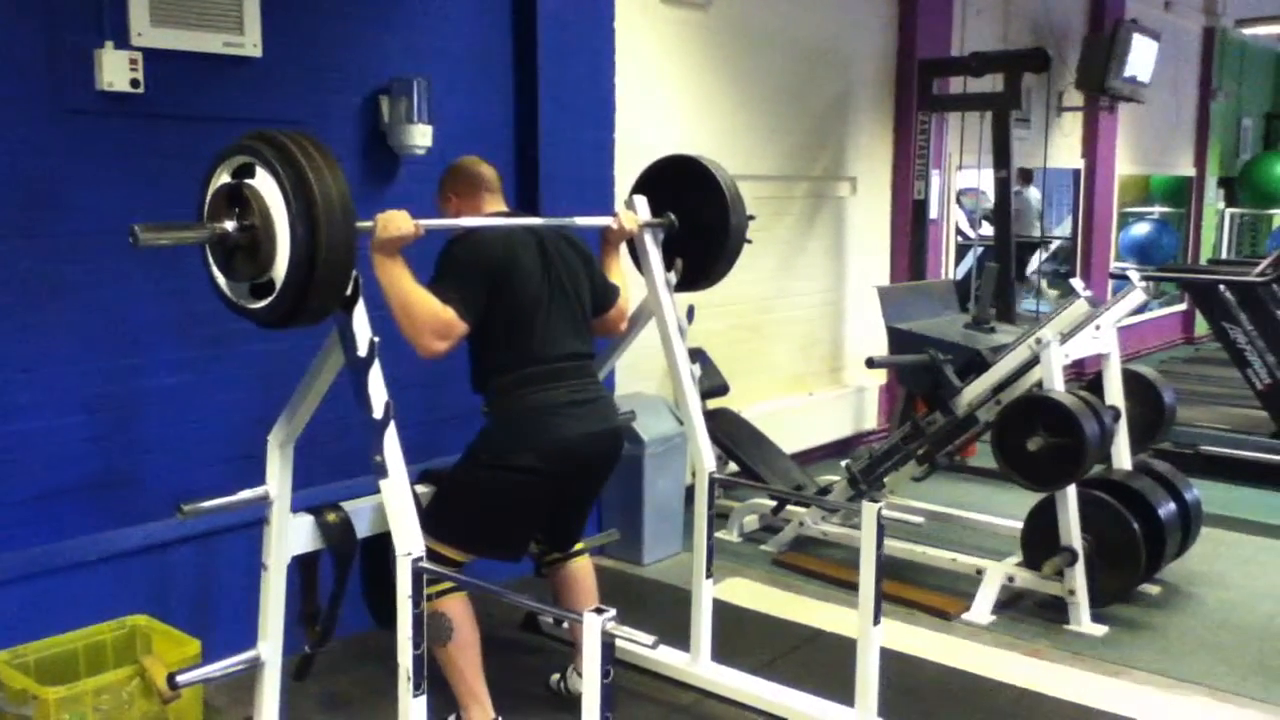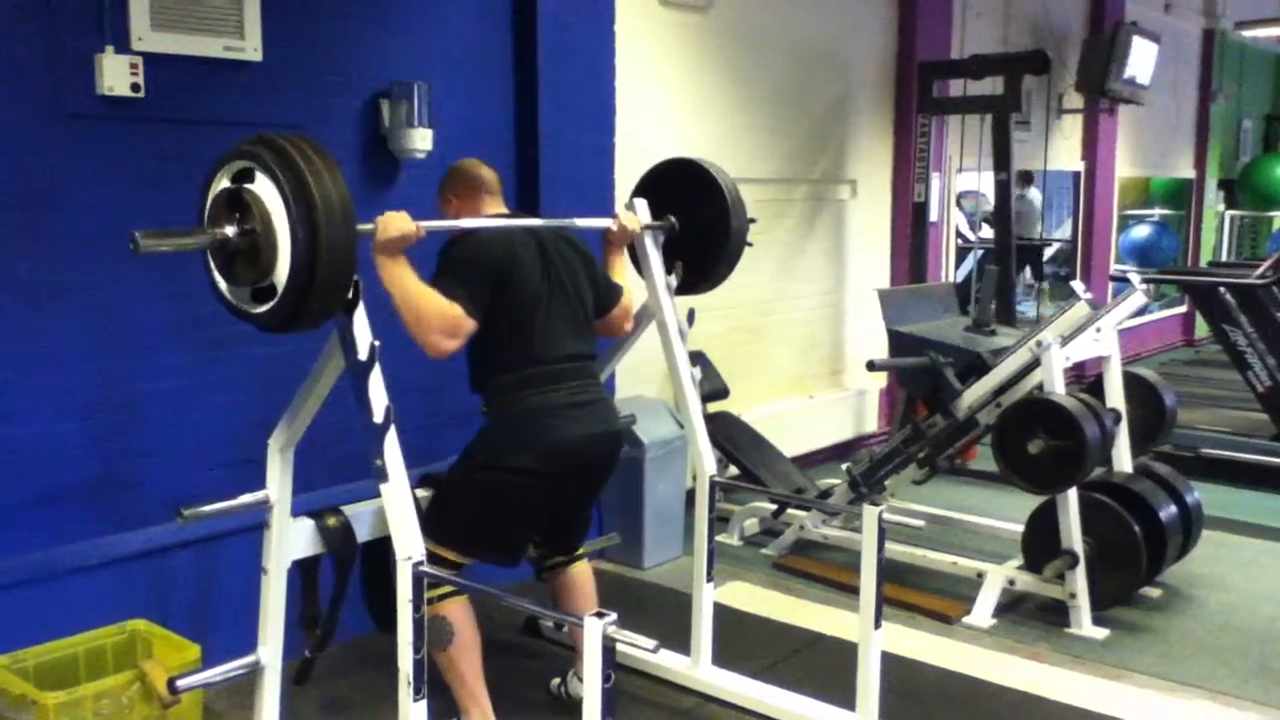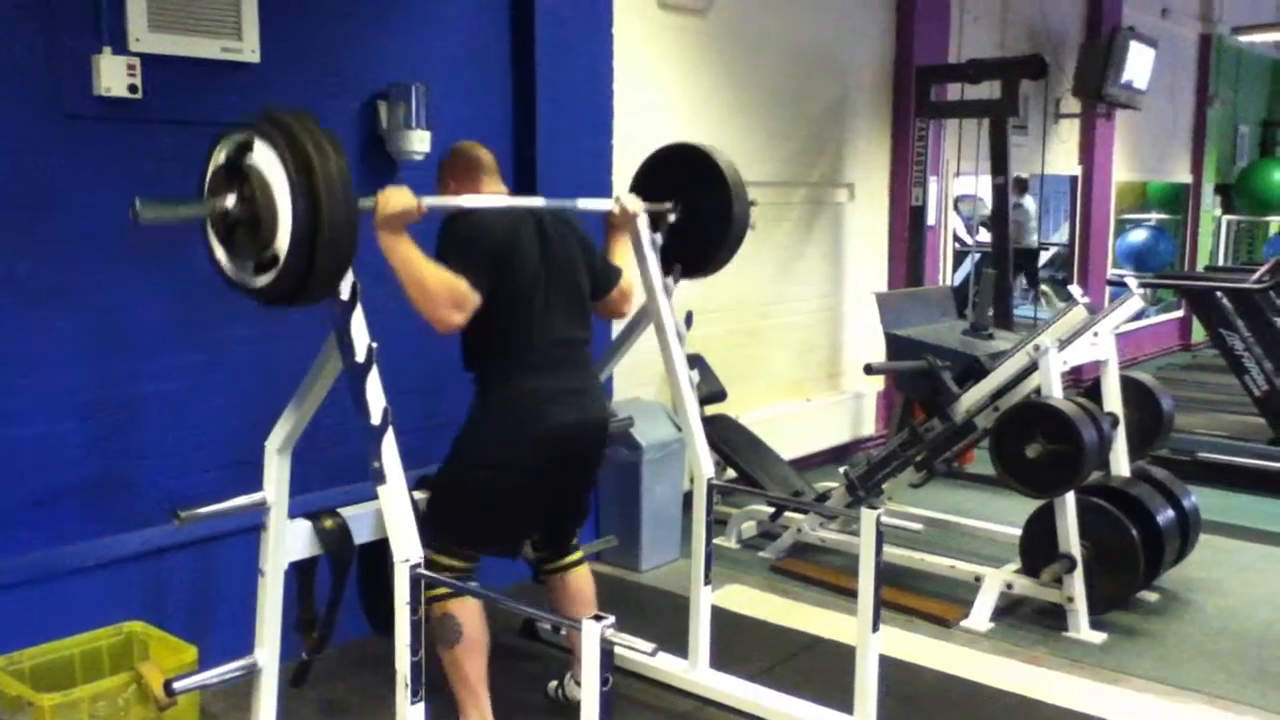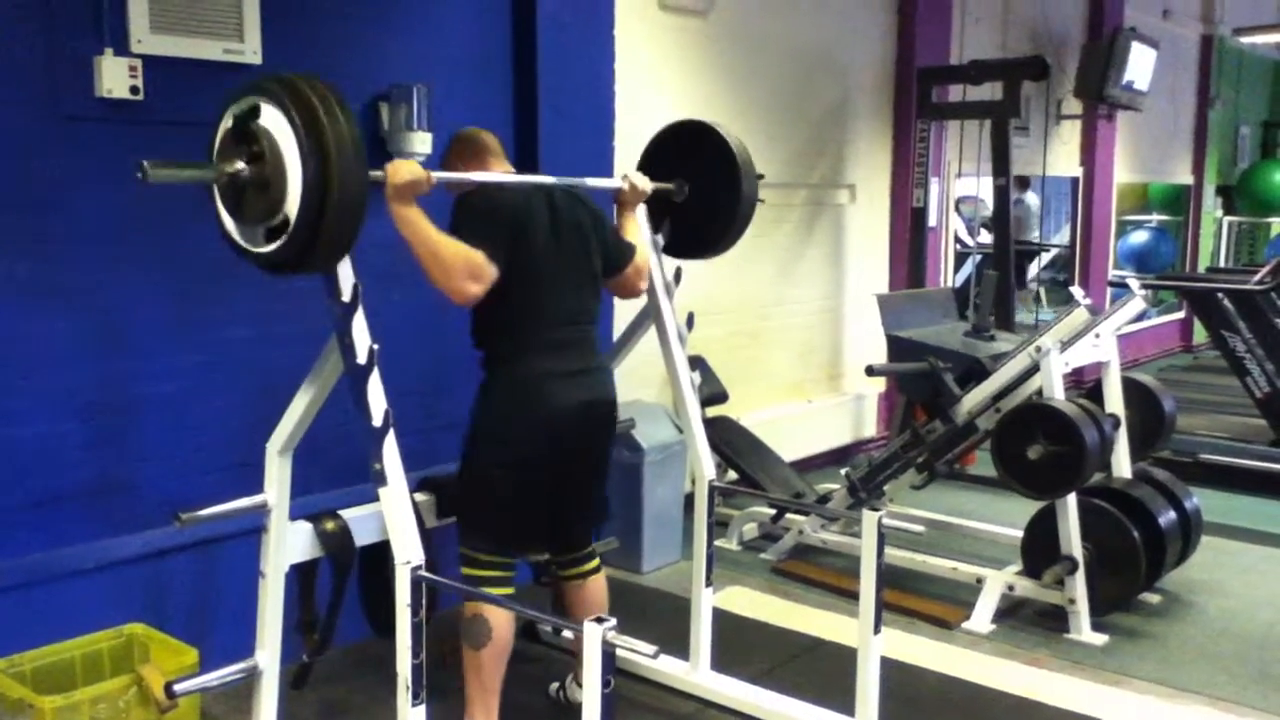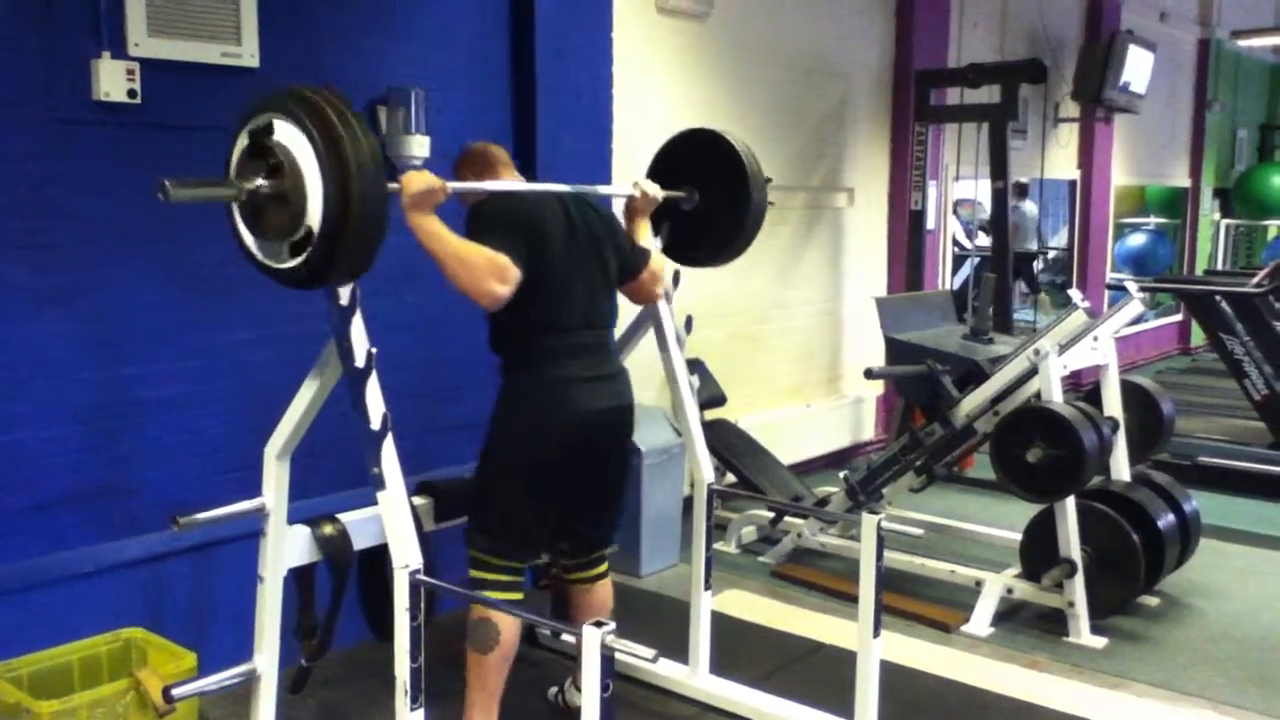
dt=0.2s
person 1, frame 1
left shoulder: (473, 247)
right shoulder: (566, 242)
left elbow: (434, 335)
right elbow: (615, 321)
left wrist: (387, 256)
right wrist: (614, 247)
left hip: (533, 435)
right hip: (601, 426)
left knee: (430, 562)
right knee: (560, 541)
right ankle: (590, 672)
person 1, frame 2
left shoulder: (472, 248)
right shoulder: (566, 242)
left elbow: (442, 335)
right elbow: (620, 320)
left wrist: (390, 258)
right wrist: (619, 249)
left hip: (528, 435)
right hip: (599, 426)
left knee: (432, 568)
right knee: (561, 546)
person 1, frame 3
left shoulder: (471, 226)
right shoulder: (564, 224)
left elbow: (448, 309)
right elbow: (619, 303)
left wrist: (393, 233)
right wrist: (620, 232)
left hip: (517, 418)
right hip: (586, 410)
left knee: (446, 564)
right knee: (558, 544)
person 1, frame 4
left shoulder: (484, 202)
right shoulder: (577, 202)
left elbow: (467, 282)
right elbow: (634, 280)
left wrist: (404, 205)
right wrist: (629, 210)
left hip: (524, 398)
right hip: (592, 392)
left knee: (488, 563)
right knee: (576, 546)
person 1, frame 5
left shoulder: (498, 210)
right shoulder: (590, 209)
left elbow: (493, 285)
right elbow: (651, 286)
left wrist: (422, 216)
right wrist: (641, 218)
left hip: (544, 404)
right hip: (610, 397)
left knee: (498, 566)
right knee: (587, 552)
